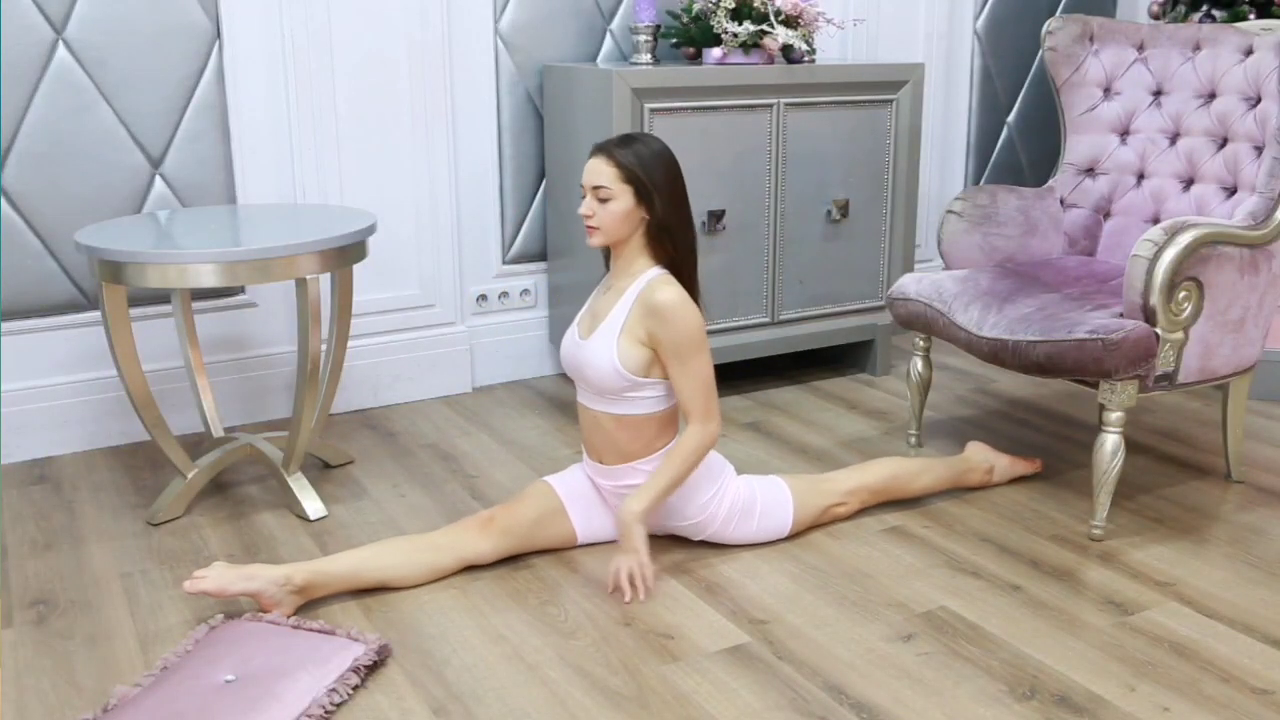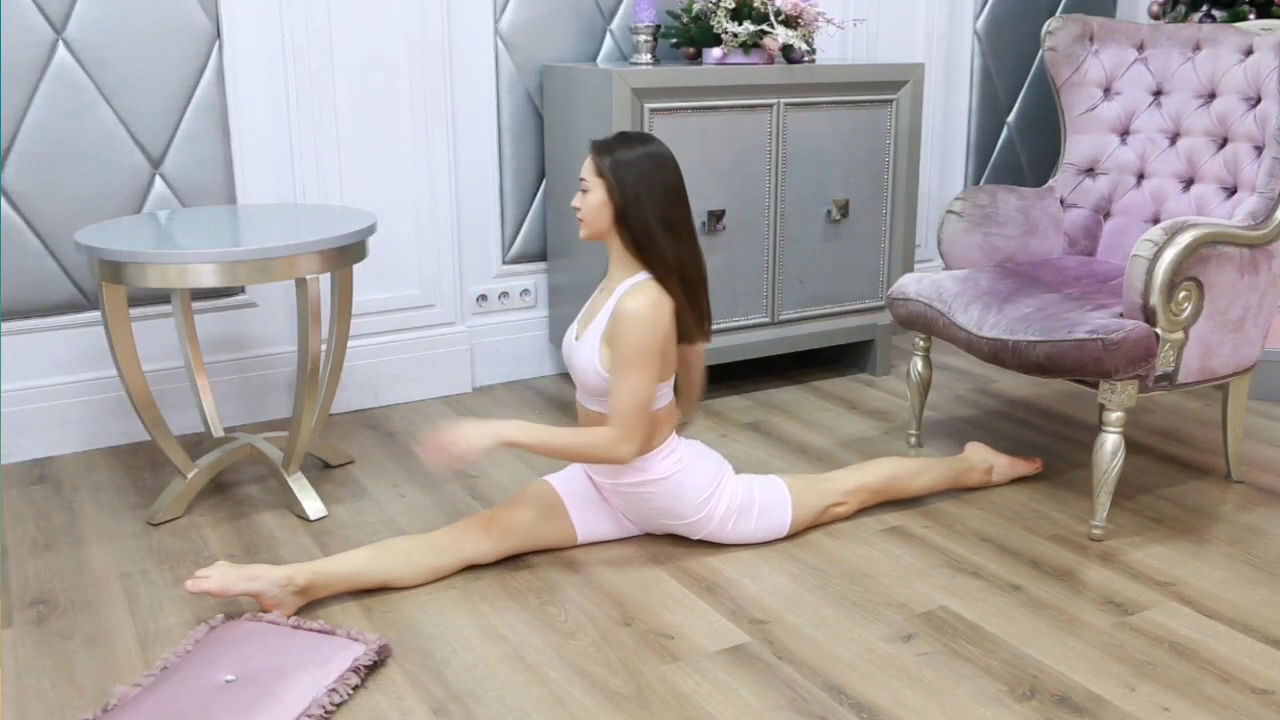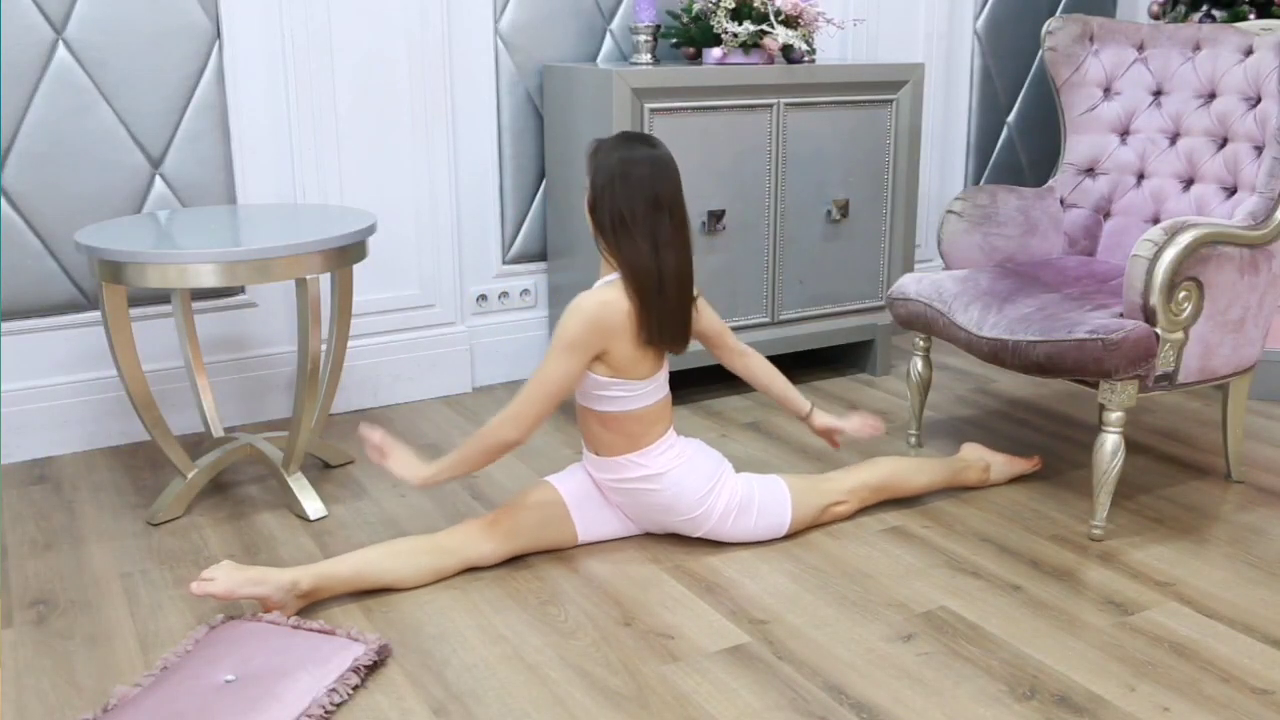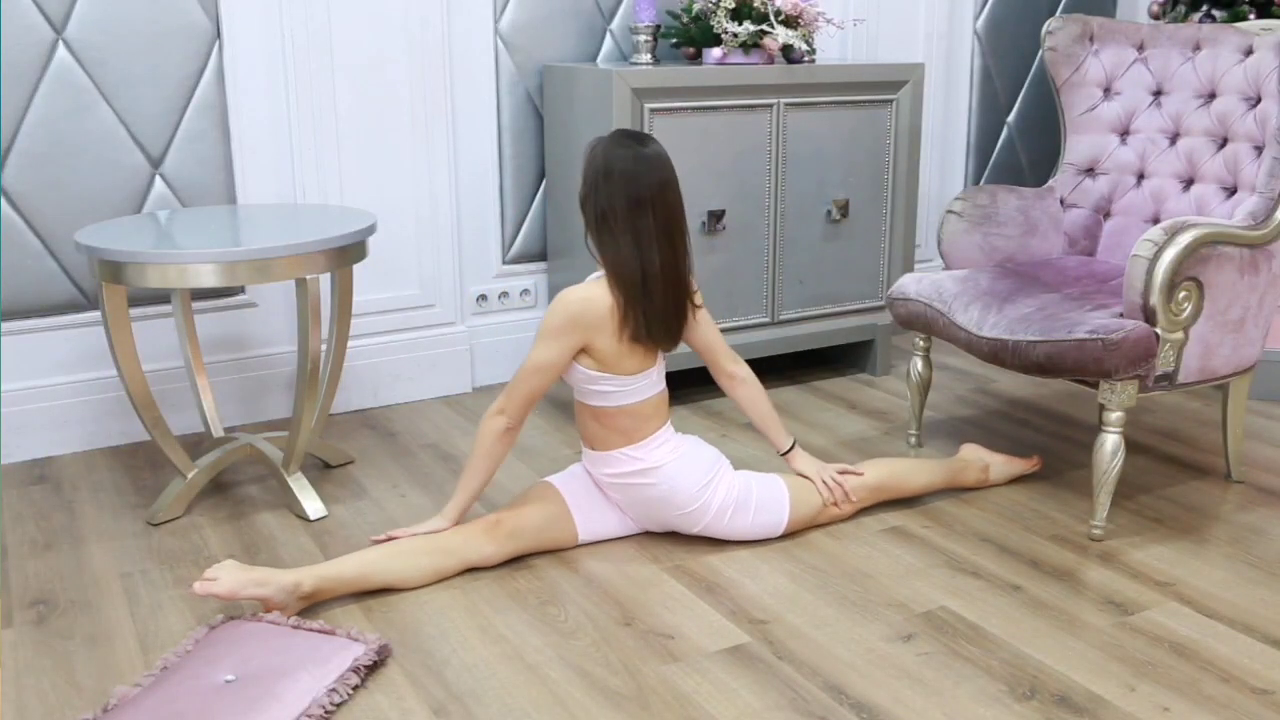
dt=0.3s
person 1, frame 1
left shoulder: (664, 300)
right shoulder: (614, 279)
left elbow: (705, 426)
left wrist: (638, 519)
left hip: (680, 491)
right hip: (606, 481)
right knee: (481, 533)
right ankle: (294, 582)
person 1, frame 2
left shoulder: (639, 306)
right shoulder: (629, 280)
left elbow: (621, 439)
right elbow: (691, 362)
left wrist: (496, 431)
left hip: (672, 487)
right hip: (619, 486)
right knee: (484, 533)
right ankle: (295, 582)
person 1, frame 3
left shoulder: (597, 310)
right shoulder: (664, 285)
left elbow: (517, 425)
right elbow: (741, 354)
left wrist: (430, 468)
right wrist: (819, 416)
left hip: (670, 486)
right hip: (622, 482)
right knee: (481, 538)
right ankle: (297, 584)
person 1, frame 4
left shoulder: (581, 305)
right shoulder: (668, 283)
left elbow: (508, 413)
right elbow: (732, 371)
left wrist: (449, 511)
right wrist: (796, 453)
left hip: (668, 482)
right hip: (626, 481)
right knee: (490, 539)
right ankle: (299, 585)
